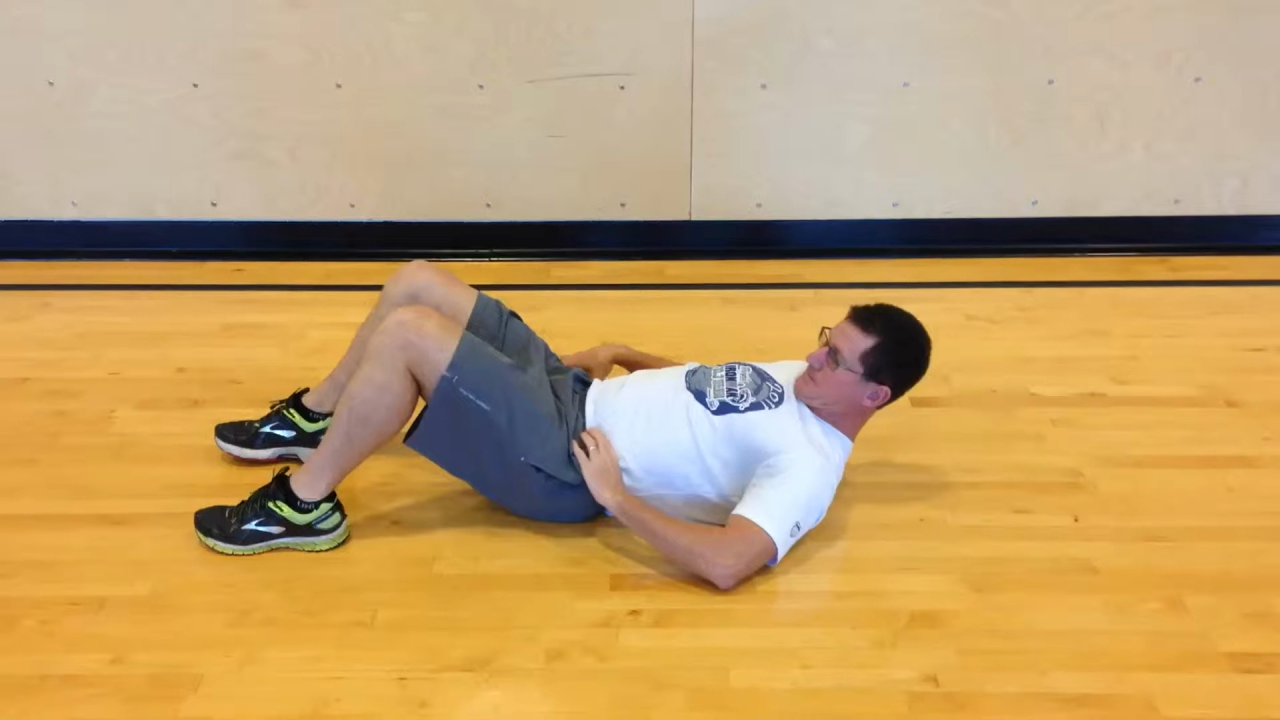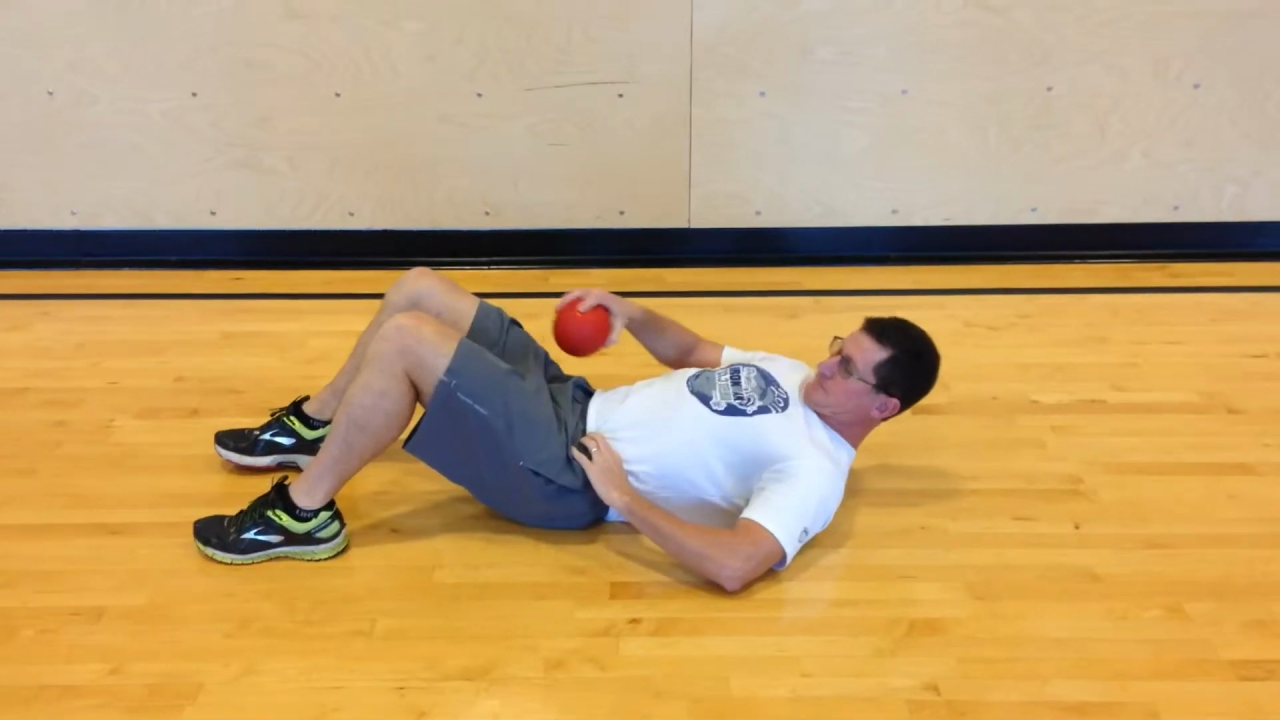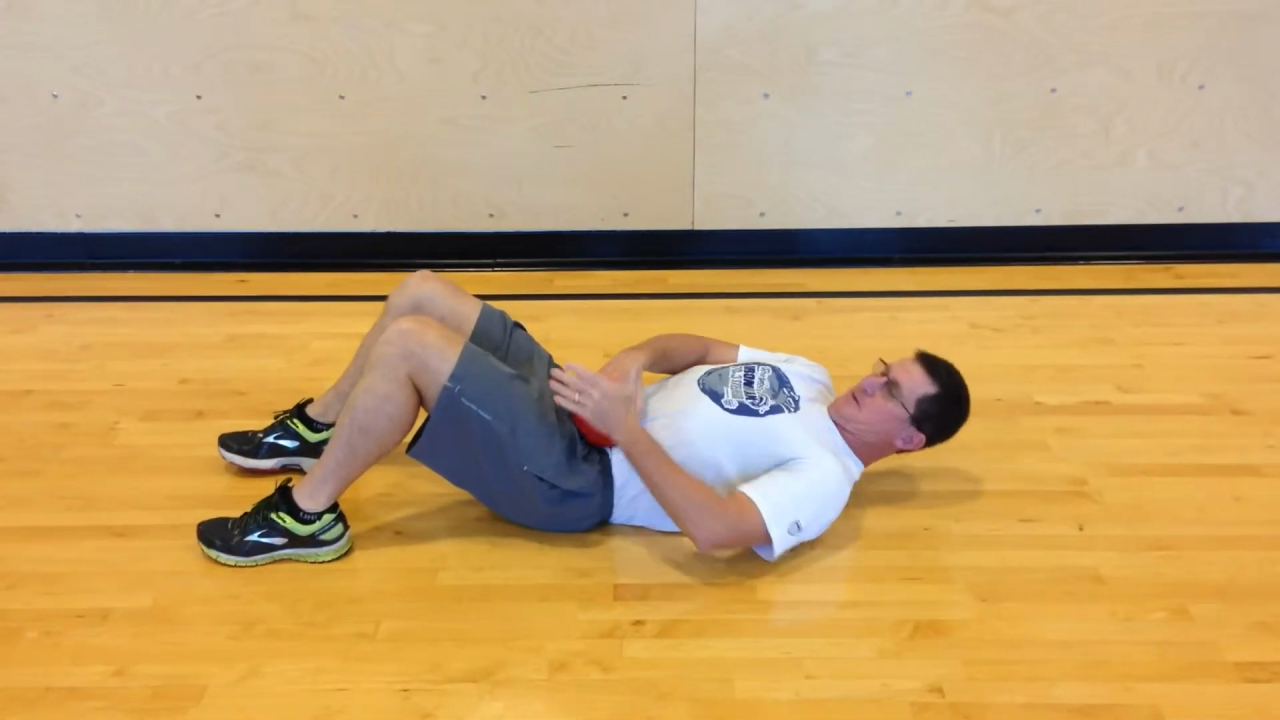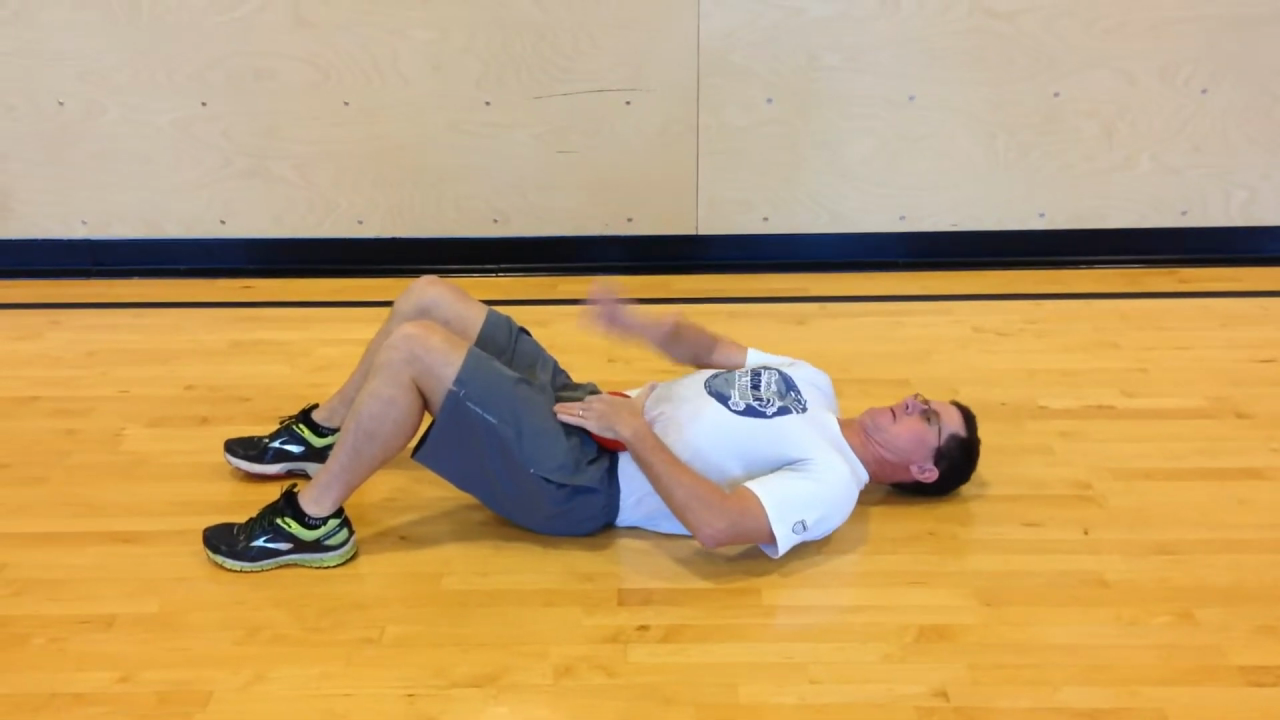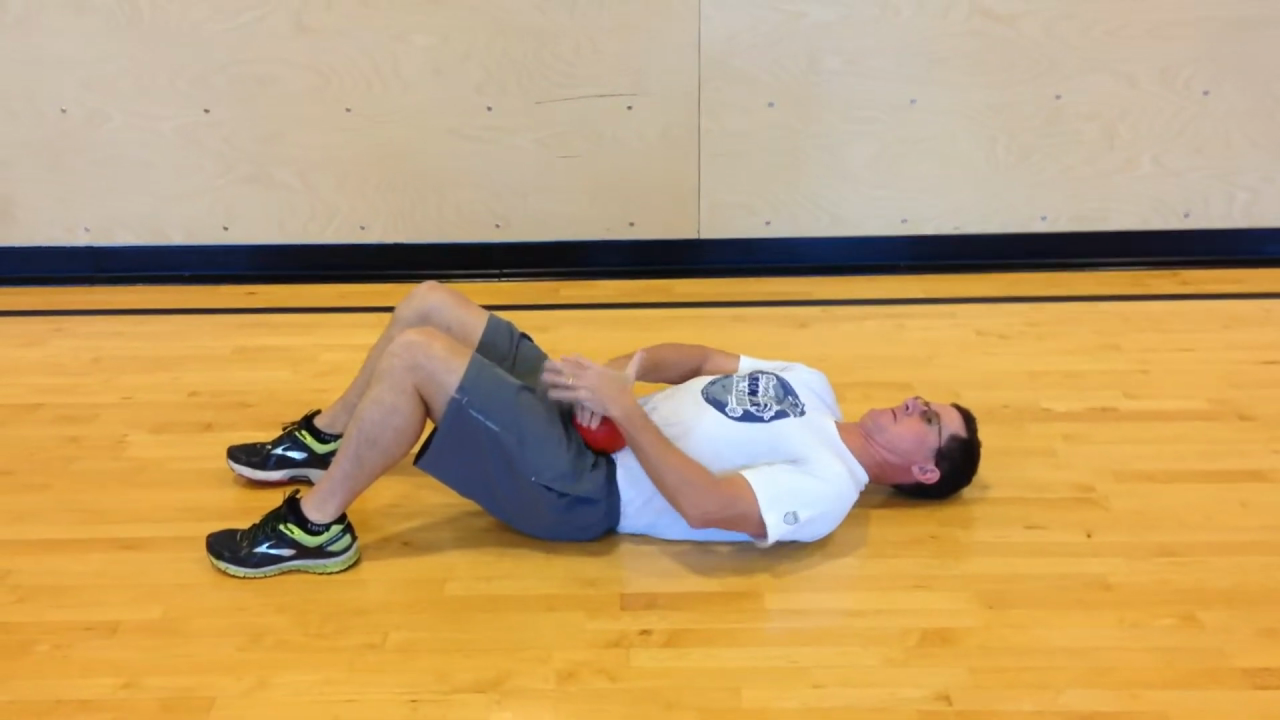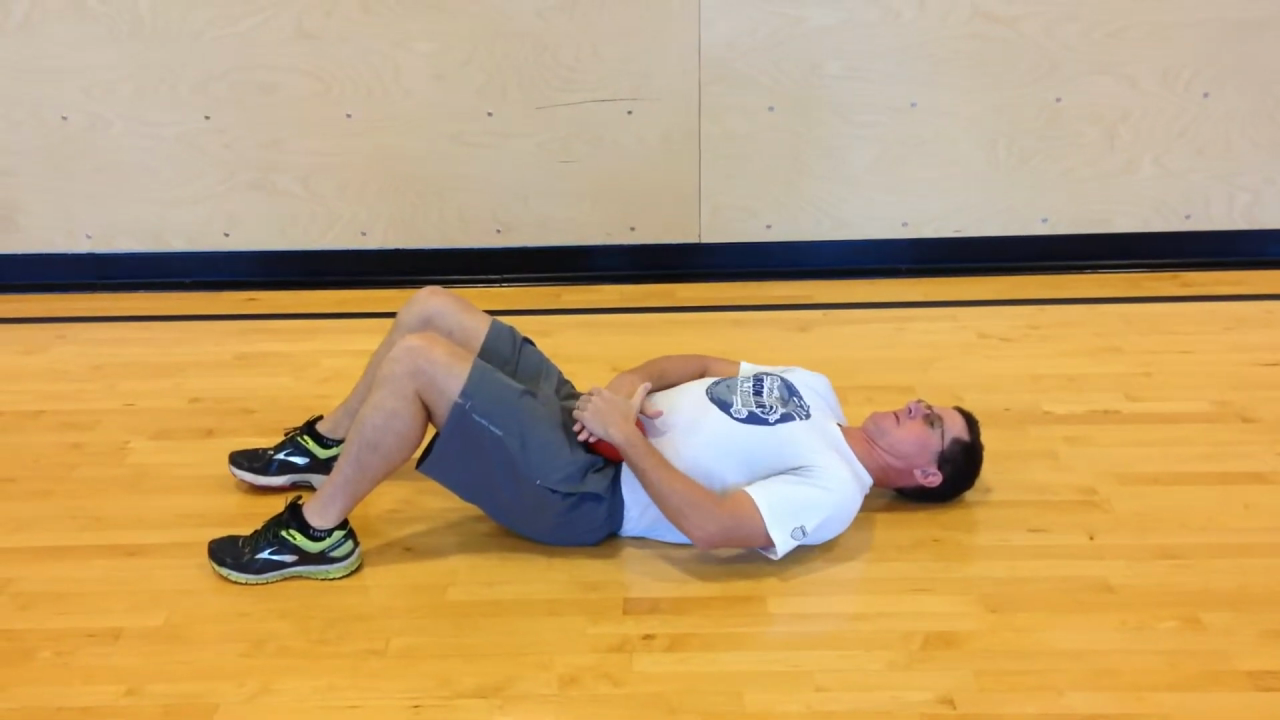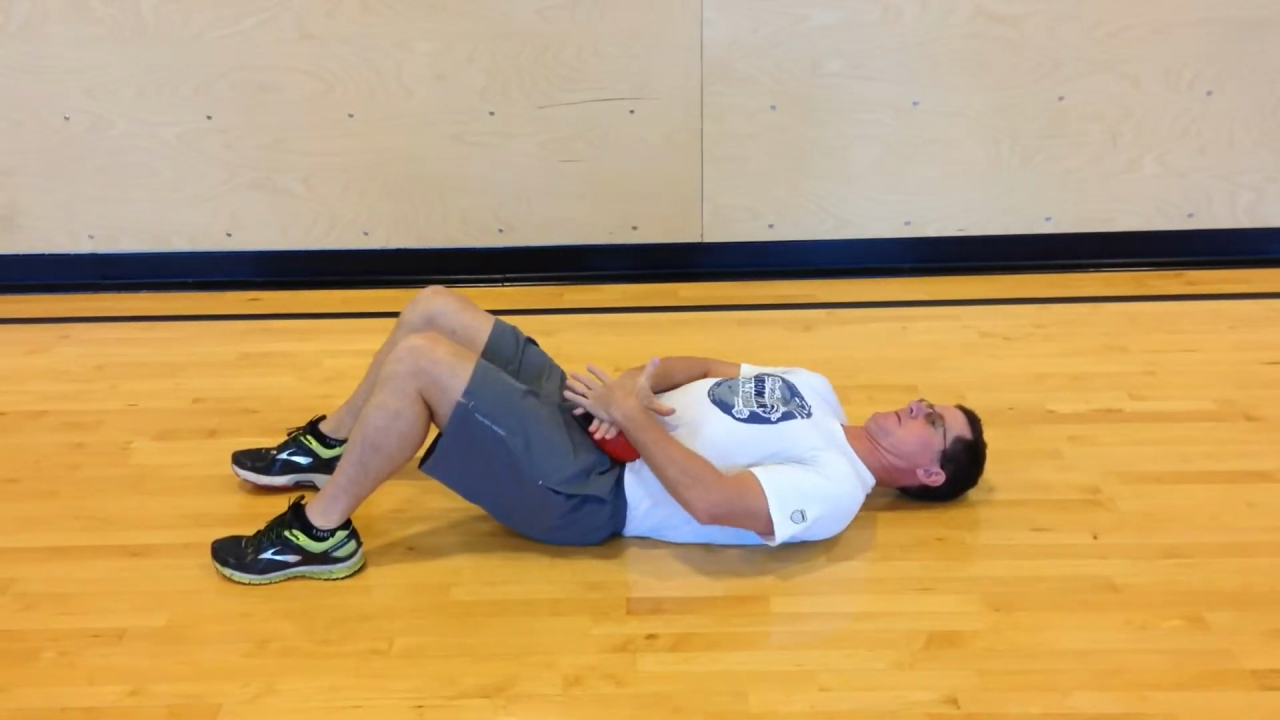
dt=0.7s
person 1, frame 1
left shoulder: (808, 466)
right shoulder: (798, 381)
left elbow: (726, 564)
left wrist: (616, 496)
right wrist: (620, 355)
left hip: (559, 462)
right hip: (578, 397)
left knee: (406, 331)
right knee: (415, 281)
left ankle: (304, 504)
right ankle: (310, 418)
person 1, frame 2
left shoulder: (813, 473)
right shoulder: (792, 375)
left elbow: (734, 566)
right elbow: (690, 349)
left wrist: (624, 496)
right wrist: (630, 311)
left hip: (563, 471)
right hip: (575, 403)
left knee: (403, 340)
right knee: (417, 289)
left ankle: (302, 516)
right ankle: (310, 428)
person 1, frame 3
left shoulder: (821, 478)
right shoulder: (811, 380)
left elbow: (715, 530)
right elbow: (701, 348)
left wrist: (627, 433)
right wrist: (638, 357)
left hip: (572, 477)
right hip: (588, 411)
left knee: (408, 343)
right knee: (421, 291)
left ankle: (306, 517)
right ankle: (313, 431)
person 1, frame 4
left shoulder: (830, 485)
right shoulder: (814, 385)
left elbow: (716, 524)
right elbow: (711, 350)
left wrist: (634, 430)
right wrist: (652, 325)
left hip: (579, 482)
right hip: (589, 415)
left knee: (412, 346)
right knee: (427, 297)
left ankle: (311, 522)
right ankle: (317, 437)
person 1, frame 5
left shoulder: (824, 488)
right shoulder: (813, 388)
left elbow: (703, 505)
right elbow: (701, 358)
left wrist: (625, 407)
right wrist: (629, 365)
left hip: (579, 489)
right hip: (589, 424)
left knee: (414, 353)
right knee: (428, 302)
left ankle: (315, 528)
right ankle: (321, 442)
person 1, frame 6
left shoulder: (831, 493)
right shoulder: (816, 391)
left elbow: (707, 524)
right elbow: (702, 365)
left wrist: (625, 434)
right wrist: (626, 385)
left hip: (583, 491)
right hip: (589, 418)
left knee: (415, 359)
right knee: (430, 308)
left ankle: (316, 533)
right ankle: (323, 448)
person 1, frame 7
left shoulder: (832, 489)
right shoulder: (818, 394)
left elbow: (710, 501)
right elbow: (706, 368)
left wrist: (632, 414)
right wrist: (636, 384)
left hip: (584, 493)
right hip: (597, 426)
left knee: (419, 360)
right knee: (434, 307)
left ankle: (320, 533)
right ankle: (326, 447)
